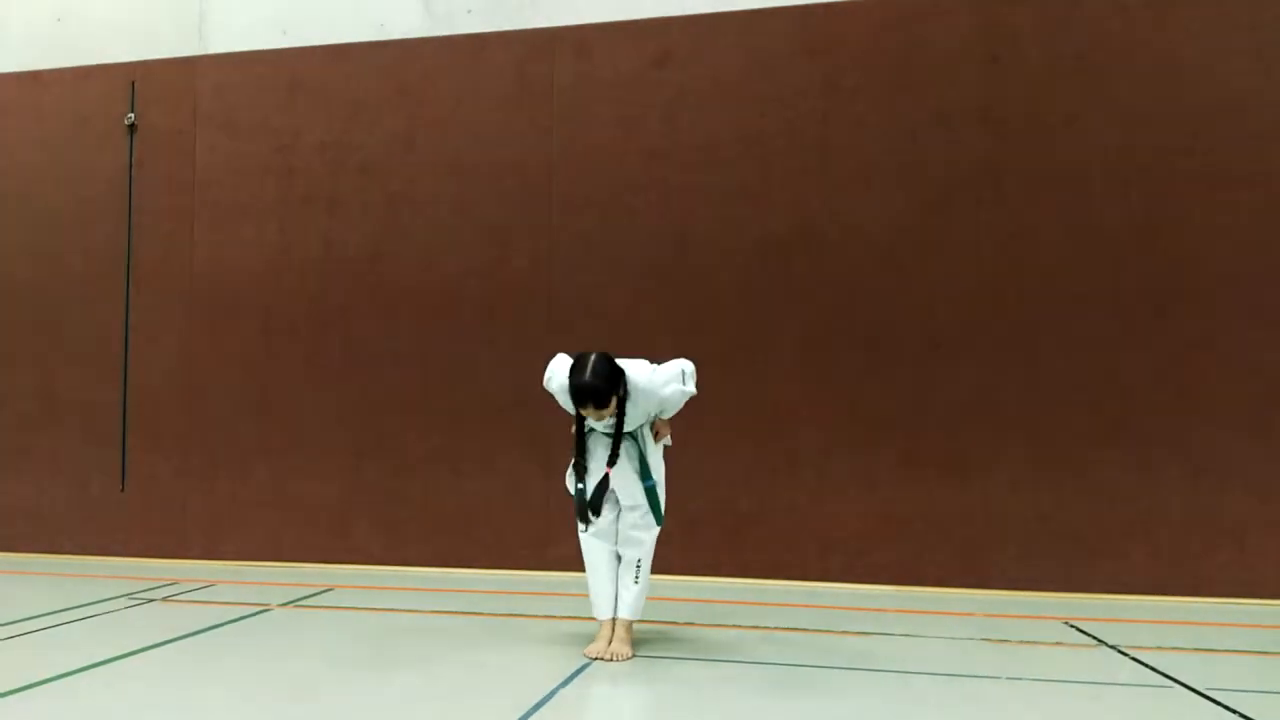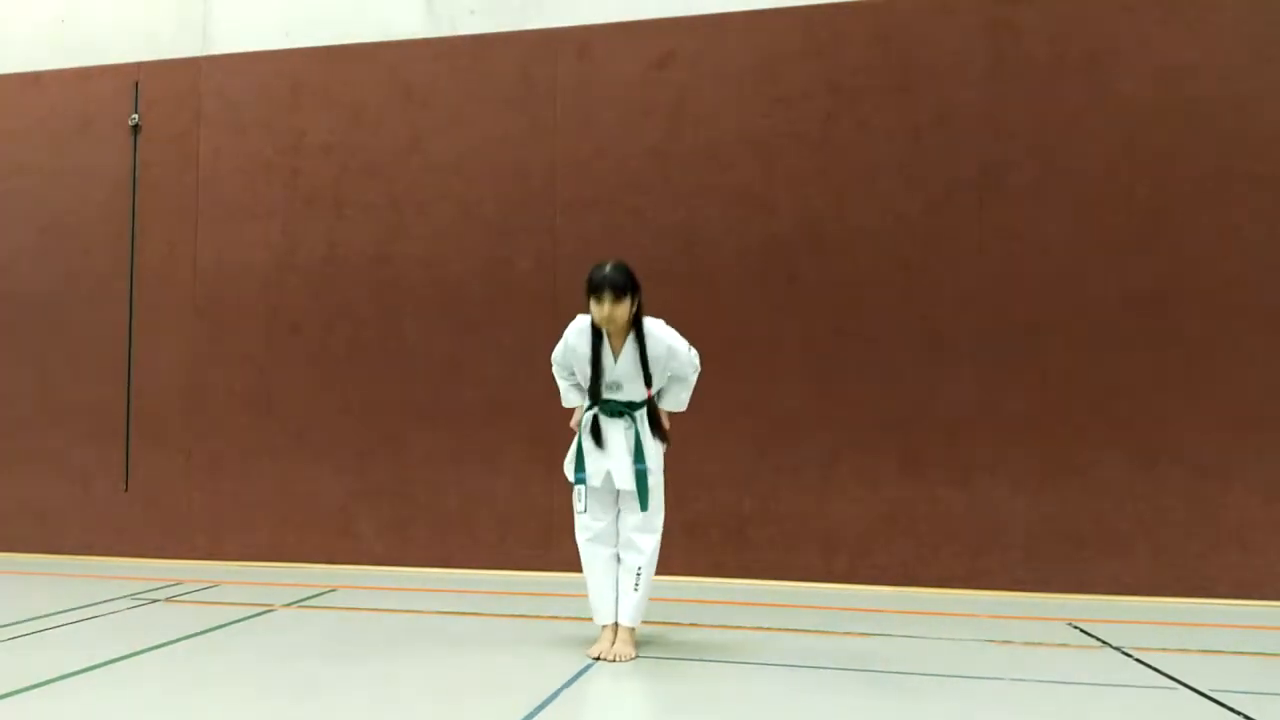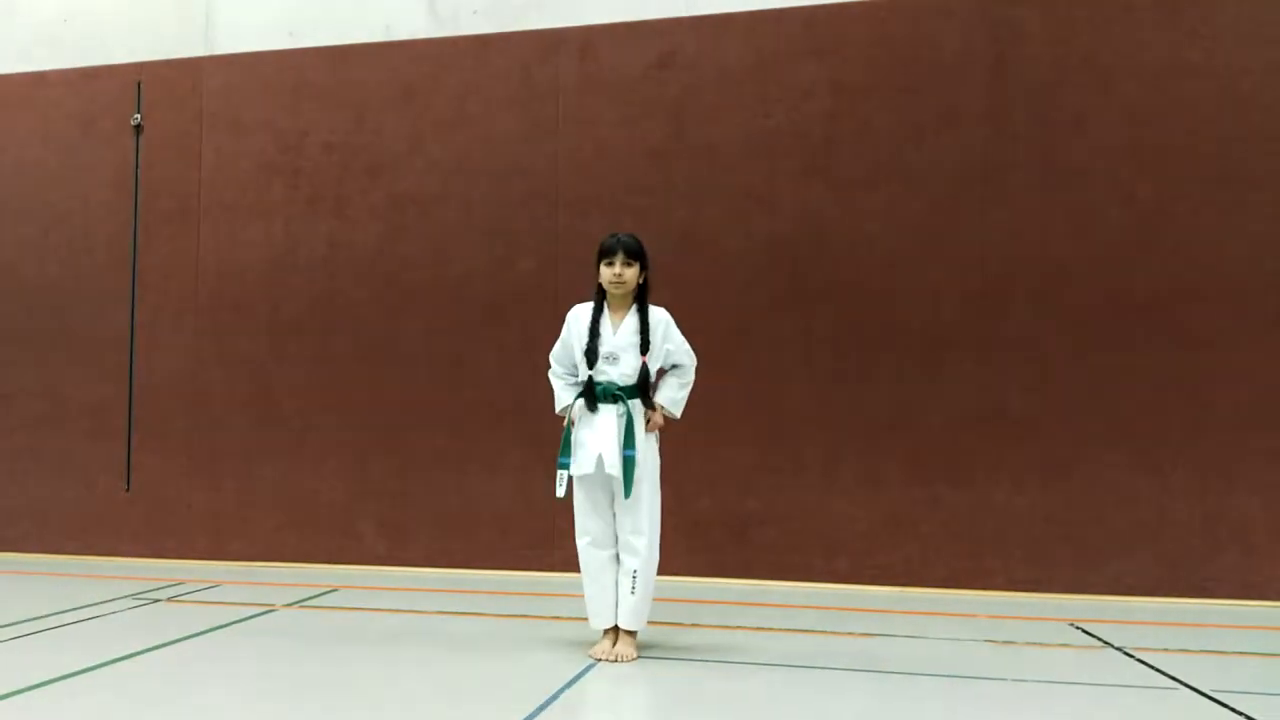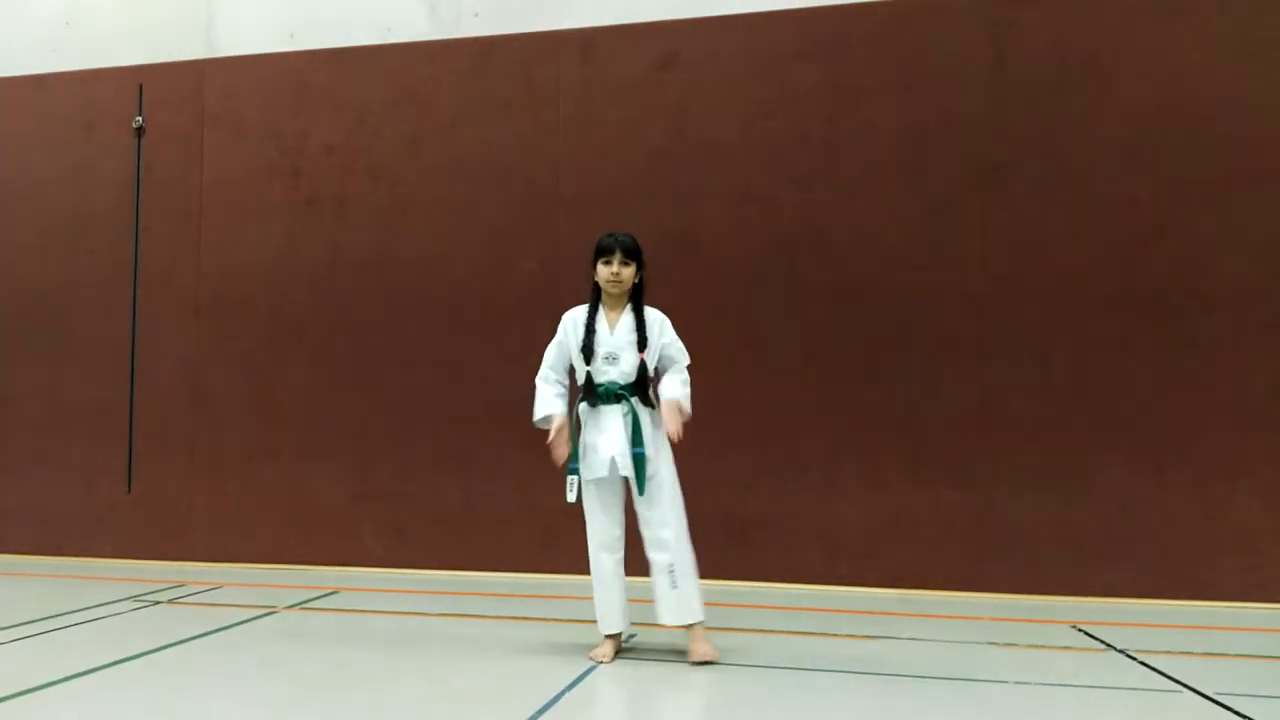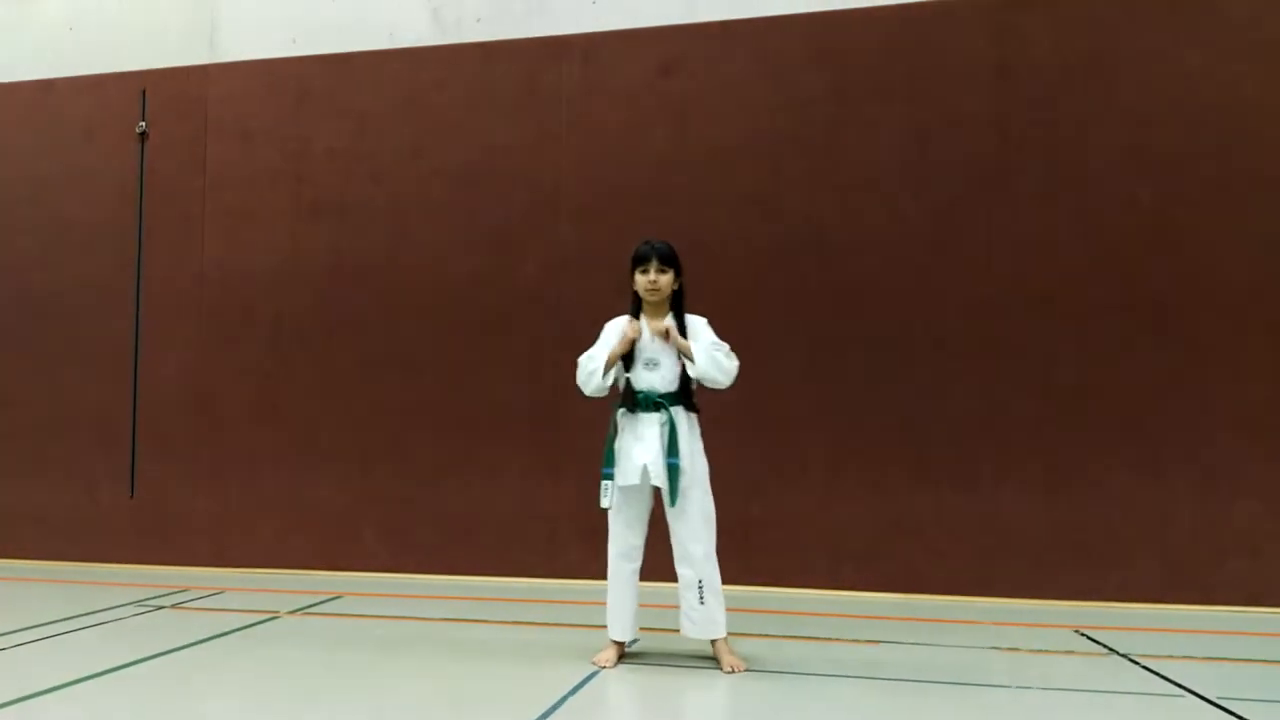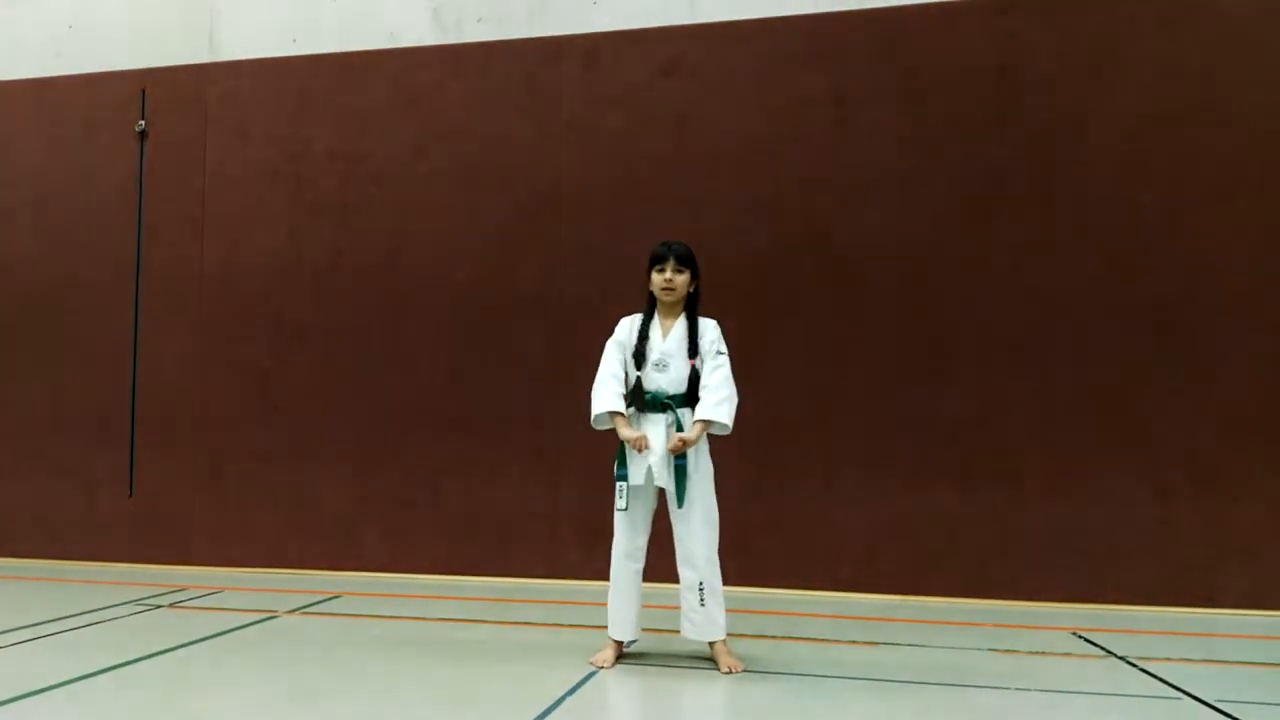
dt=0.5s
person 1, frame 1
left shoulder: (648, 384)
right shoulder: (562, 379)
left elbow: (686, 372)
left wrist: (663, 417)
right wrist: (583, 422)
left hip: (638, 448)
right hip: (595, 449)
left knee: (637, 533)
right knee: (596, 531)
left ankle: (623, 629)
right ankle: (606, 626)
person 1, frame 2
left shoulder: (659, 336)
right shoulder: (577, 332)
left elbow: (688, 368)
right elbow: (562, 367)
left wrist: (665, 409)
right wrist: (577, 406)
left hip: (640, 438)
right hip: (596, 435)
left knee: (639, 533)
right knee: (595, 532)
left ankle: (626, 629)
right ankle: (607, 626)
person 1, frame 3
left shoulder: (657, 320)
right shoulder: (579, 317)
left elbow: (683, 366)
right elbow: (561, 368)
left wrist: (661, 407)
right wrist: (569, 407)
left hip: (634, 432)
right hip: (589, 430)
left knee: (637, 533)
right knee: (594, 534)
left ankle: (629, 630)
right ankle: (608, 628)
person 1, frame 4
left shoulder: (653, 321)
right shoulder: (574, 320)
left elbow: (675, 368)
right elbow: (551, 373)
left wrist: (674, 402)
right wrist: (557, 418)
left hip: (643, 429)
right hip: (595, 431)
left knee: (666, 528)
right knee: (603, 536)
left ankle: (692, 626)
right ankle: (612, 632)
person 1, frame 5
left shoulder: (694, 326)
right shoulder: (617, 327)
left elbow: (725, 368)
right elbow: (586, 376)
left wrist: (679, 343)
right wrist: (621, 349)
left hip: (678, 438)
right hip: (631, 437)
left knee: (695, 542)
right knee: (623, 542)
left ankle: (717, 639)
right ankle: (618, 638)
person 1, frame 6
left shoulder: (706, 330)
right shoulder: (629, 327)
left elbow: (719, 383)
right elbow: (608, 377)
left wrist: (696, 432)
right wrist: (622, 426)
left hip: (686, 441)
right hip: (639, 439)
left knee: (698, 543)
right knee: (627, 542)
left ankle: (715, 641)
right ankle: (618, 637)
